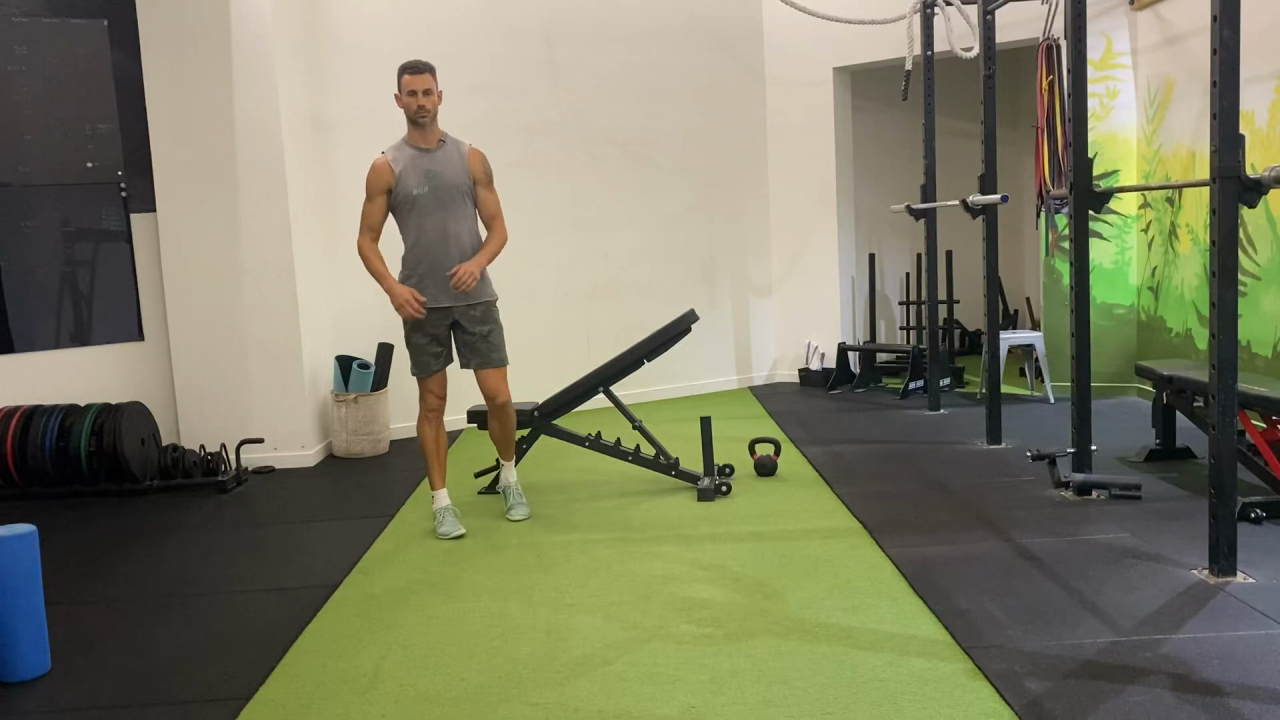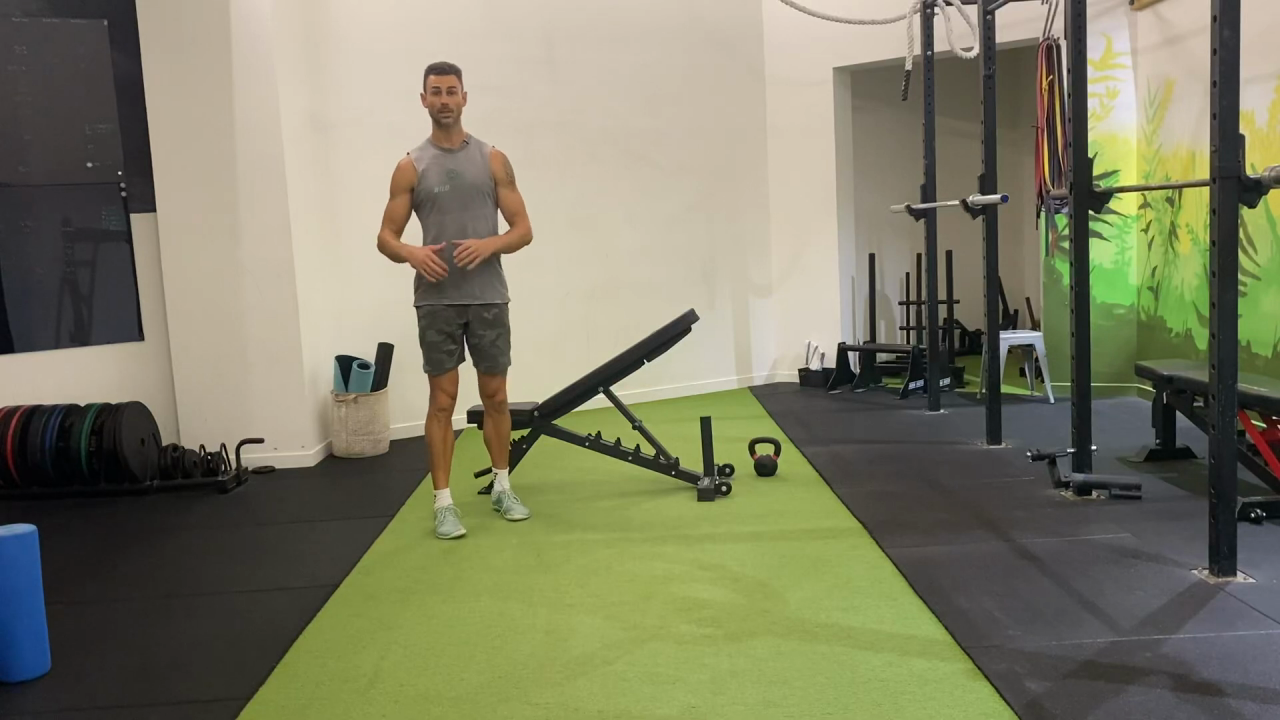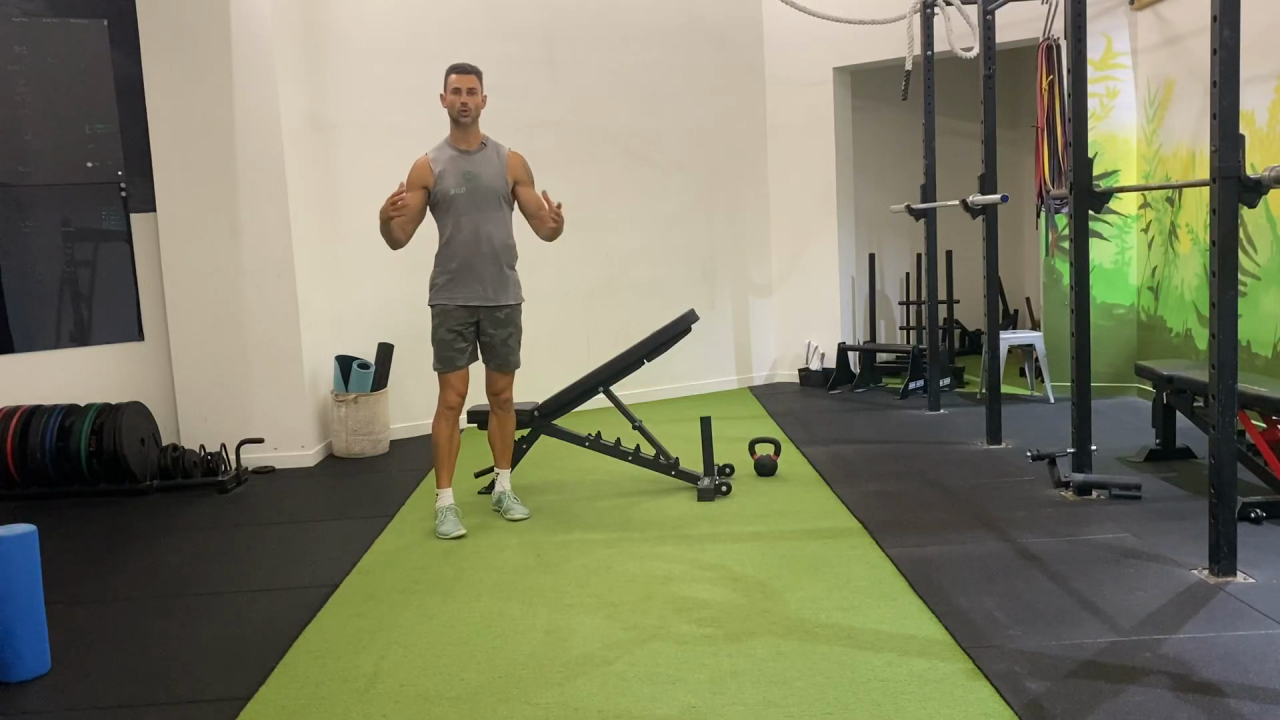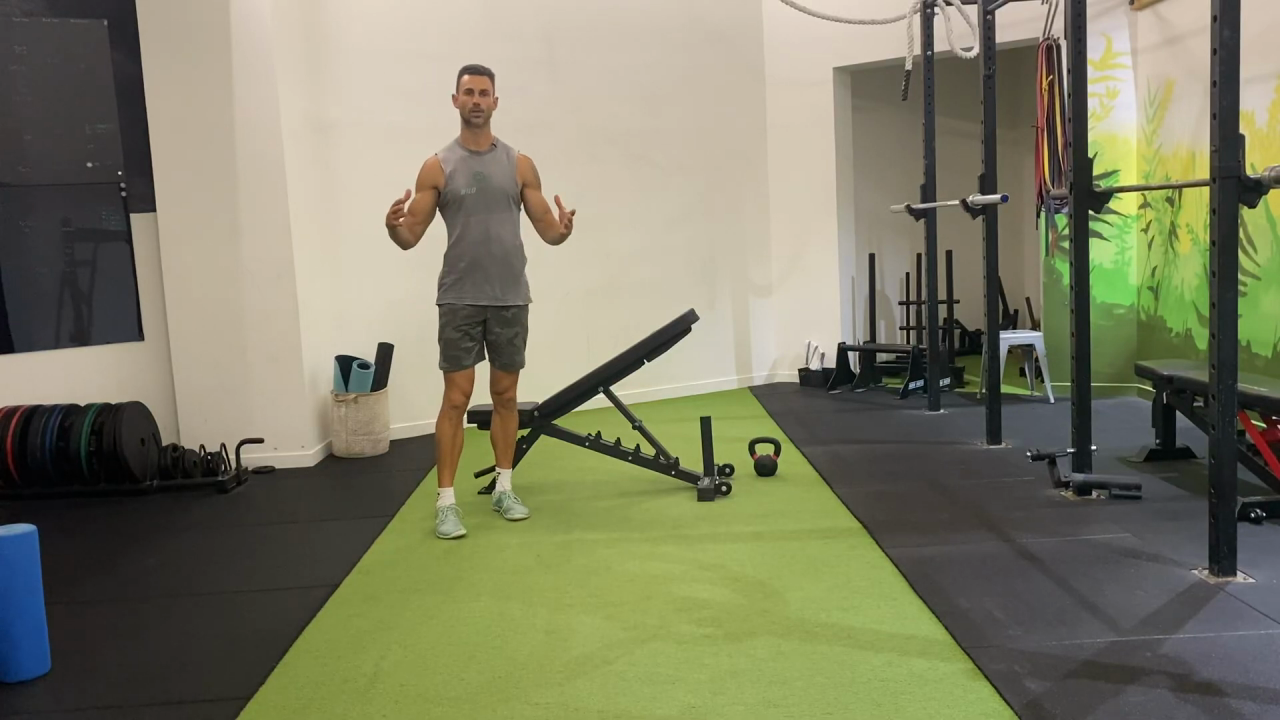
dt=0.3s
person 1, frame 1
left shoulder: (471, 158)
right shoulder: (386, 167)
left elbow: (498, 230)
right elbow: (366, 240)
left wrist: (477, 263)
right wrist: (393, 286)
left hip: (475, 298)
right hip: (423, 303)
left knee: (498, 395)
right knee: (432, 402)
left ankle: (509, 476)
right ankle: (441, 501)
person 1, frame 2
left shoulder: (493, 159)
right shoulder: (411, 167)
left elbow: (524, 230)
right elbow: (385, 236)
left wrist: (489, 244)
right wrist: (412, 253)
left hip: (489, 297)
right hip: (437, 300)
left knee: (495, 397)
right knee: (442, 400)
left ankle: (502, 486)
right ankle: (443, 501)
person 1, frame 3
left shoulder: (510, 161)
right shoulder: (428, 167)
left elbow: (543, 228)
right elbow: (400, 238)
left wrist: (555, 222)
right wrist: (387, 222)
left hip: (503, 298)
right hip: (451, 300)
left knee: (501, 396)
right knee: (451, 400)
left ankle: (503, 487)
right ankle: (445, 501)
person 1, frame 4
left shoulder: (519, 164)
right shoulder: (437, 167)
left elbow: (546, 230)
right elbow: (410, 237)
left wrist: (564, 230)
right wrist: (393, 226)
left hip: (510, 298)
right hip: (459, 299)
left knee: (505, 395)
right knee: (456, 399)
left ankle: (503, 487)
right ankle: (446, 501)
